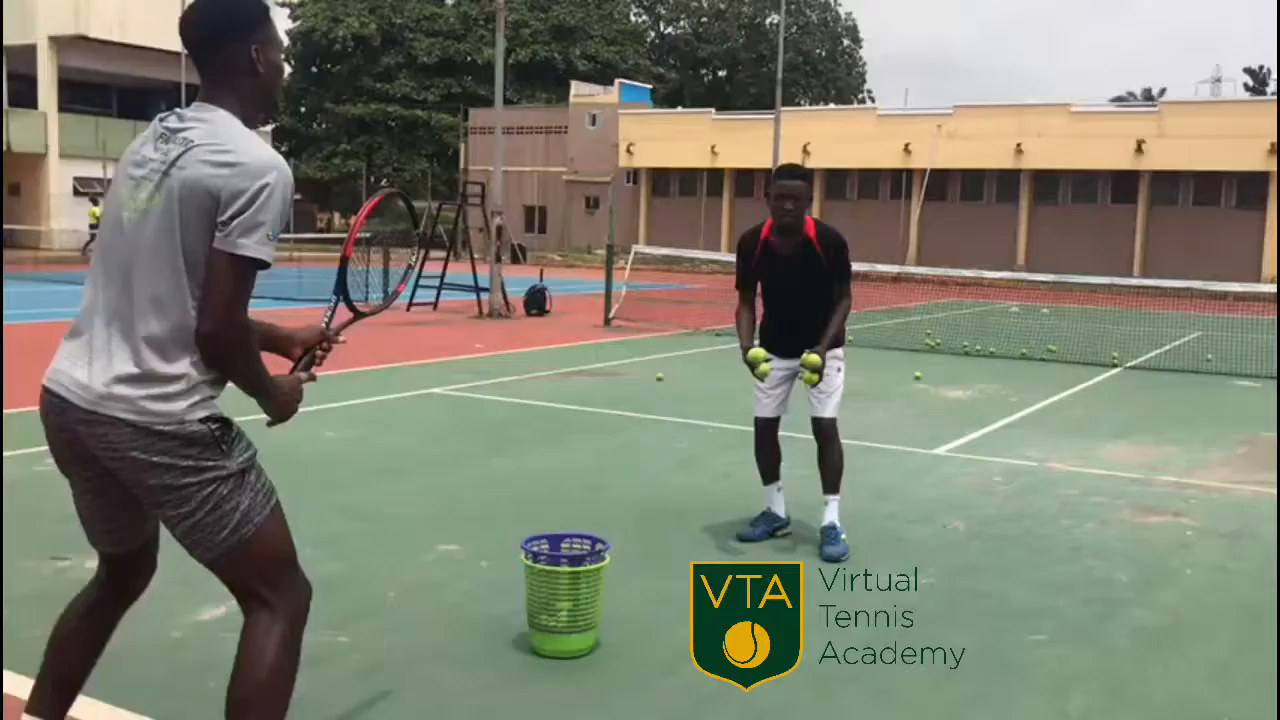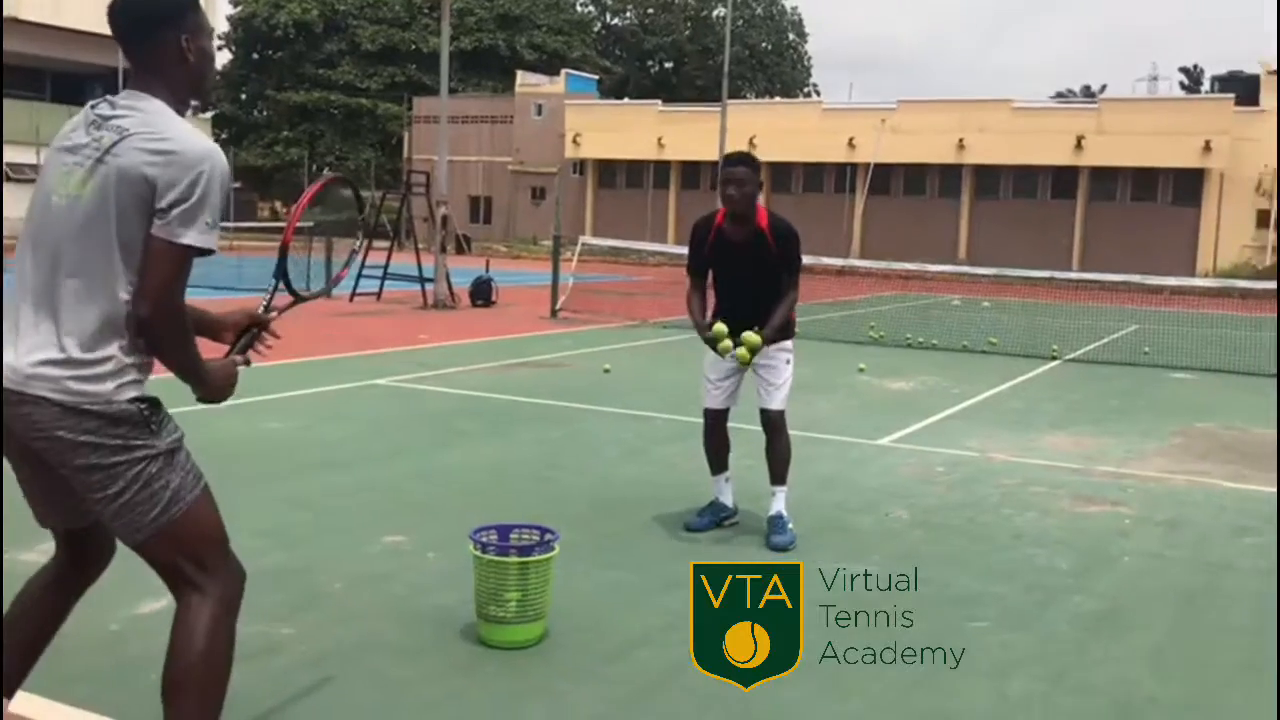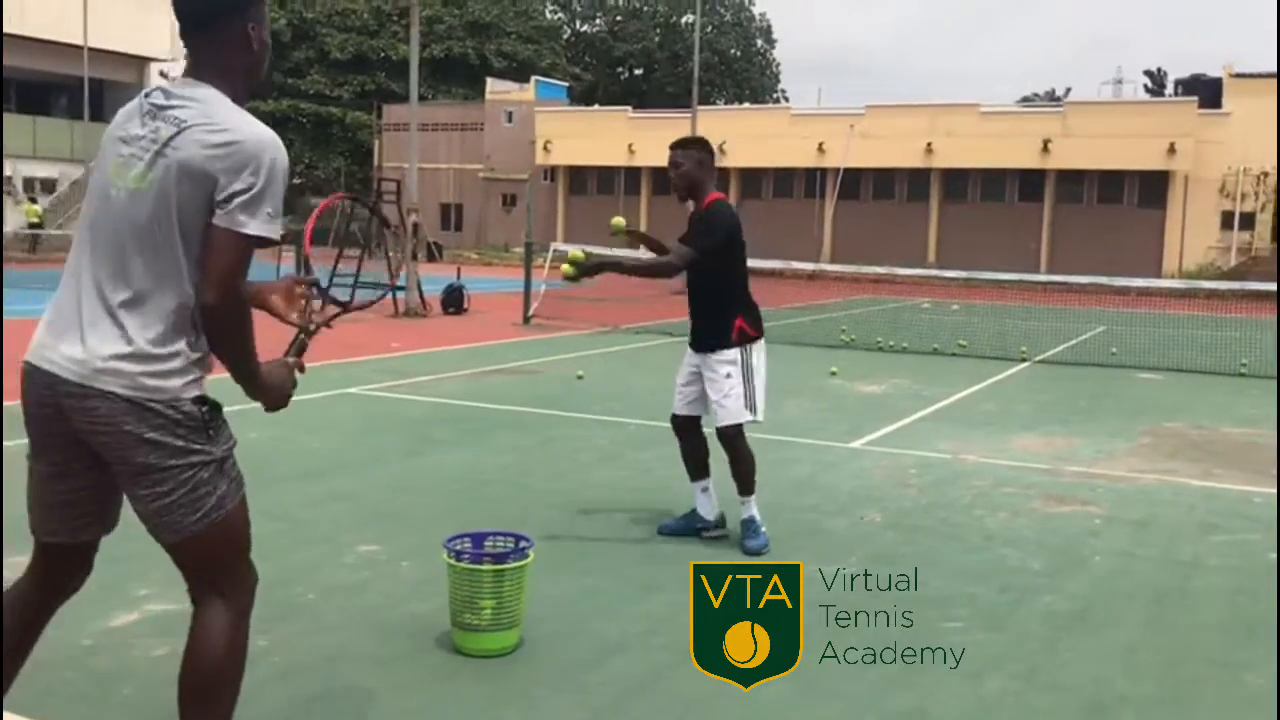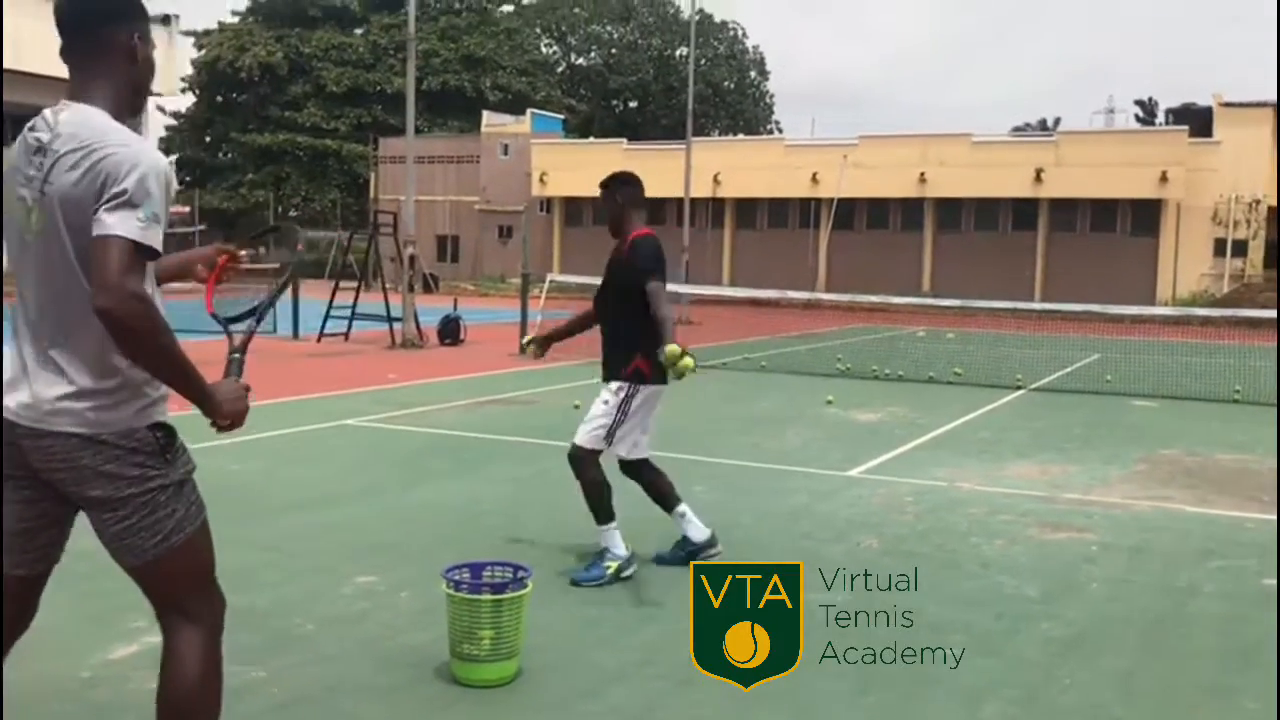
dt=0.7s
person 1, frame 1
left shoulder: (153, 142)
right shoulder: (256, 166)
right elbow: (218, 324)
left wrist: (280, 338)
right wrist: (271, 392)
left hip: (69, 397)
right hip: (157, 418)
left knee: (124, 571)
right knee: (279, 598)
person 1, frame 2
left shoulder: (82, 127)
right shoulder: (190, 153)
right elbow: (152, 308)
left wrist: (213, 322)
right wrist: (204, 375)
right hip: (90, 401)
left knee: (82, 550)
right knee: (211, 580)
person 1, frame 3
left shoulder: (134, 115)
right shoulder: (250, 144)
right elbow: (214, 298)
left wrist: (260, 295)
right wrist: (256, 378)
right hip: (146, 396)
right knee: (226, 588)
person 1, frame 4
right shoulder: (130, 157)
right elbow: (116, 302)
left wrist: (175, 267)
right wrist: (207, 394)
right hip: (106, 429)
right knee: (195, 614)
person 2, frame 1
left shoulder: (830, 241)
right shoulder: (751, 243)
left elbow: (843, 298)
right elbow: (746, 301)
left wrist: (824, 345)
right wrist: (746, 345)
left hip: (823, 346)
right hip: (774, 347)
left knee: (825, 427)
right knee: (764, 425)
left ankle: (831, 521)
right ankle: (776, 511)
person 2, frame 2
left shoulder: (781, 232)
right shoulder: (705, 230)
left elbow: (790, 291)
right elbow: (697, 286)
left wrist: (766, 334)
right wrist: (701, 324)
left hip: (771, 337)
right hip: (724, 338)
left knee: (773, 418)
right knee: (713, 416)
left ankle: (778, 511)
right ankle: (723, 501)
person 2, frame 3
left shoulder: (716, 215)
right shoulder: (704, 215)
left elbow: (671, 266)
right elbow: (681, 259)
left wrist: (606, 263)
right wrist: (644, 239)
left hip: (733, 341)
right hip: (704, 340)
left knee: (730, 431)
right knee: (684, 422)
left ankle: (751, 518)
right ankle: (707, 512)
person 2, frame 4
left shoulder: (642, 249)
right shoulder: (627, 250)
left elbow: (658, 298)
right elbow: (599, 310)
left wrist: (668, 340)
right wrist: (550, 336)
left hip: (635, 374)
right hip: (633, 374)
left knee: (582, 455)
right knee: (633, 461)
left ankle: (616, 553)
right ankle: (697, 535)
